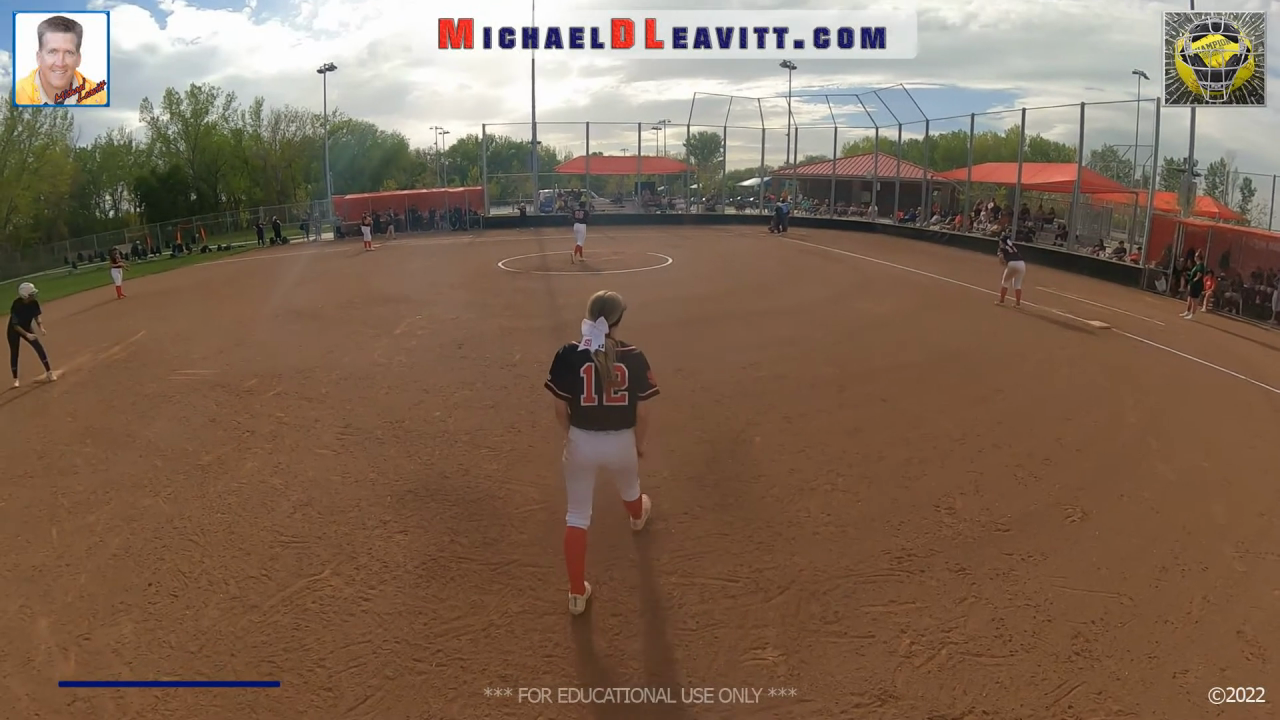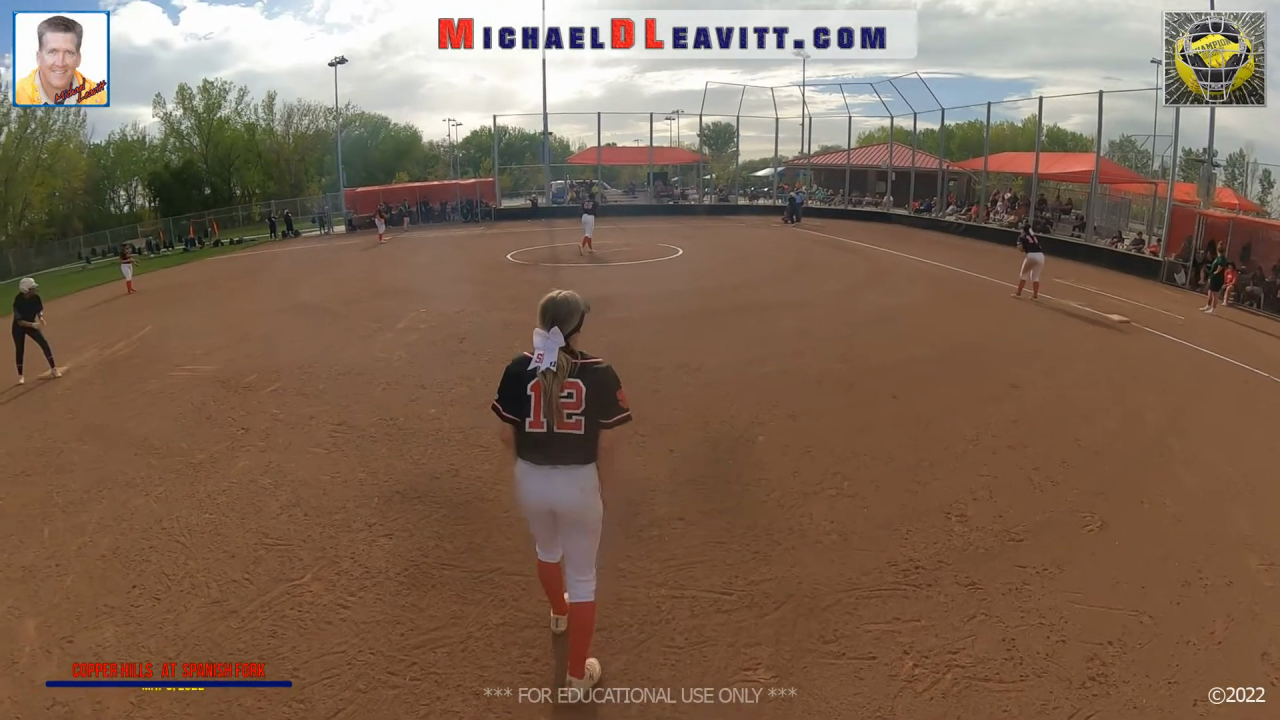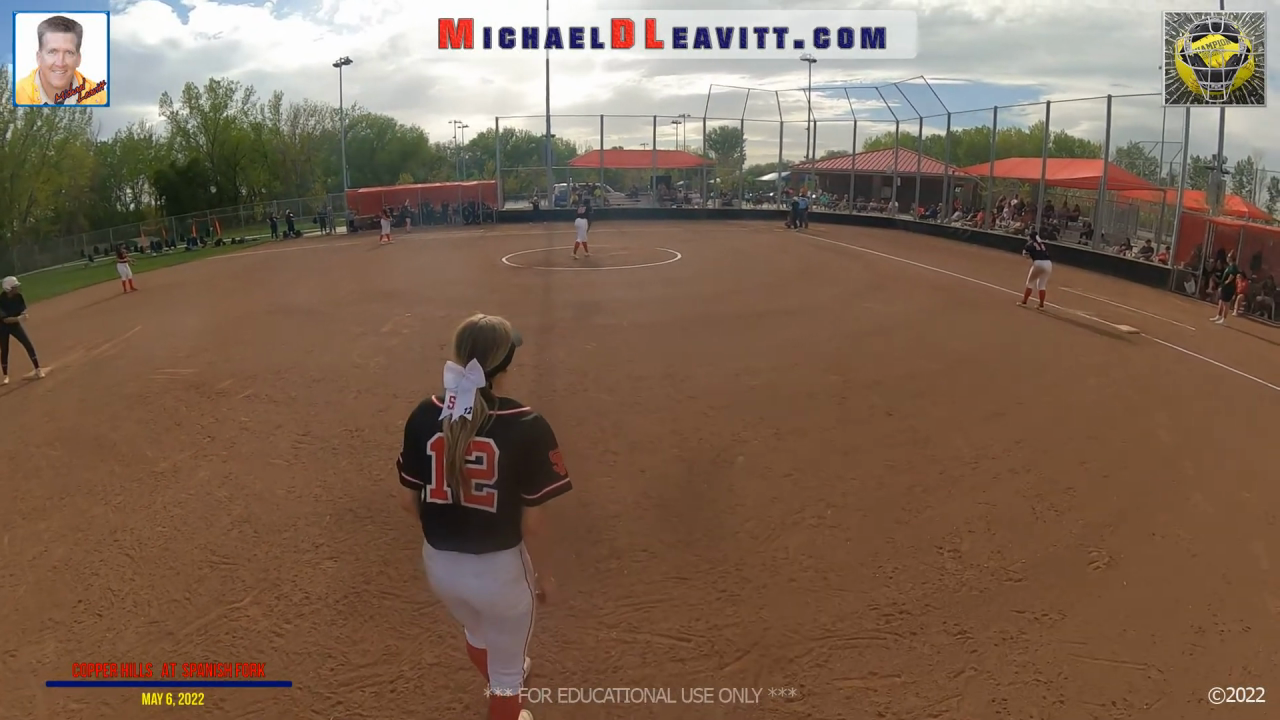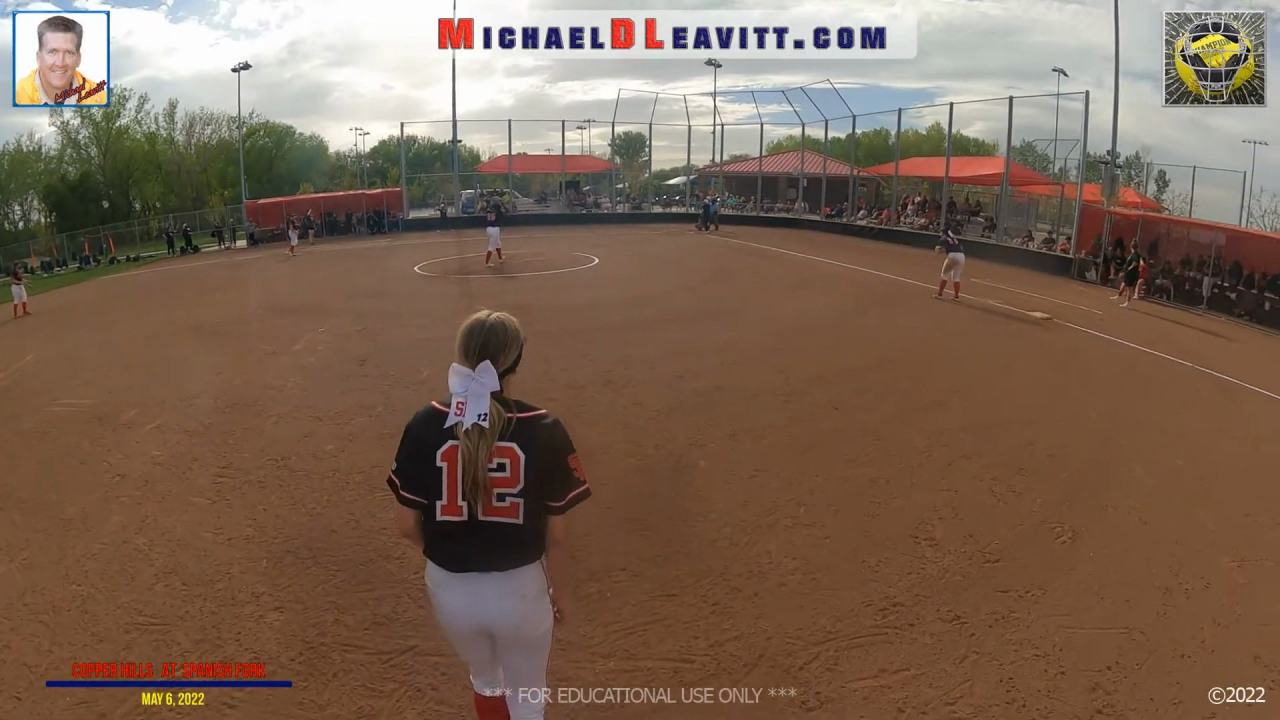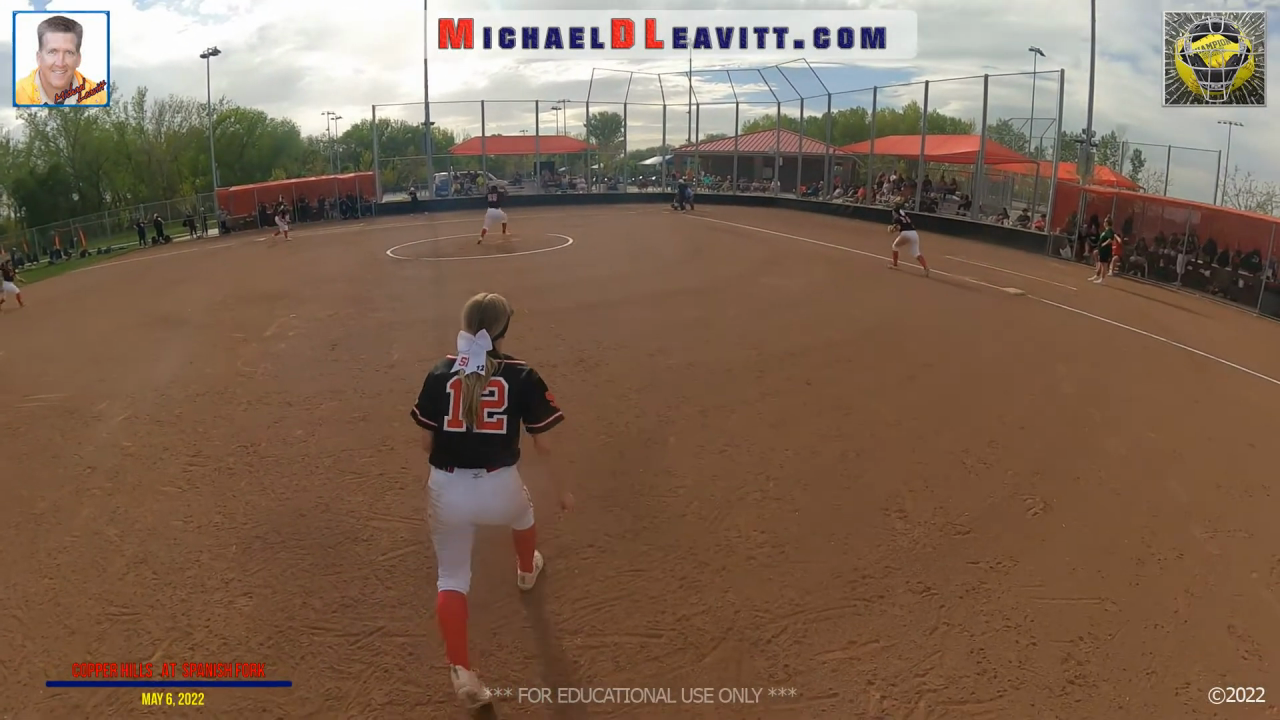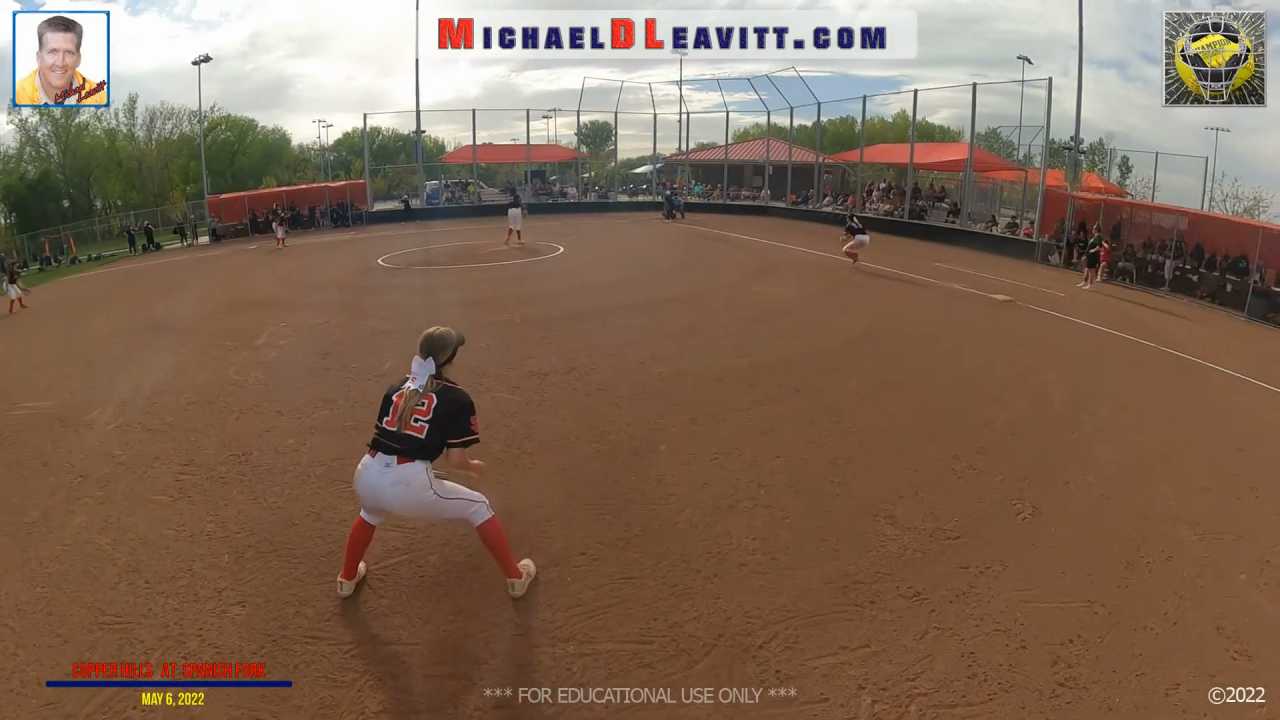
dt=0.7s
person 1, frame 1
left shoulder: (568, 355)
right shoulder: (633, 357)
left elbow: (560, 408)
right elbow: (642, 412)
right wrist: (640, 442)
left hip: (581, 442)
right hip: (620, 441)
left knee: (577, 516)
right knee: (629, 485)
right ankle: (637, 516)
person 1, frame 2
left shoulder: (519, 369)
right shoulder: (599, 374)
left elbow: (507, 435)
right elbow: (606, 443)
right wrist: (603, 483)
left hip: (530, 480)
right hip: (579, 482)
left knee: (548, 550)
right knee: (582, 578)
left ankle: (559, 613)
right ankle: (577, 675)
person 1, frame 3
left shoulder: (424, 416)
right shoulder: (527, 427)
left elbow: (409, 502)
right elbow: (532, 522)
right wrist: (541, 573)
left hip: (440, 564)
right hip: (501, 569)
left knee: (477, 633)
right knee: (507, 670)
left ankle: (501, 684)
person 1, frame 4
left shoulder: (425, 426)
right shoulder: (542, 431)
left elbow: (406, 523)
right elbow: (556, 533)
right wrist: (559, 591)
left hip: (449, 589)
right hip: (519, 588)
left knee: (486, 679)
person 1, frame 5
left shoulder: (440, 374)
right shoulder: (522, 376)
left elbow: (426, 442)
right elbow: (542, 444)
right wrist: (561, 489)
left hip: (446, 489)
right hip: (499, 487)
left knee: (452, 578)
right knee: (522, 512)
left ankle: (462, 670)
right ankle: (526, 572)
person 1, frame 6
left shoulder: (396, 388)
right shoulder: (456, 399)
right elbow: (455, 461)
right wrist: (473, 466)
left hip: (367, 477)
right hip: (409, 484)
left knee: (371, 511)
right knee: (478, 508)
left ankle: (347, 578)
right ankle: (516, 576)
